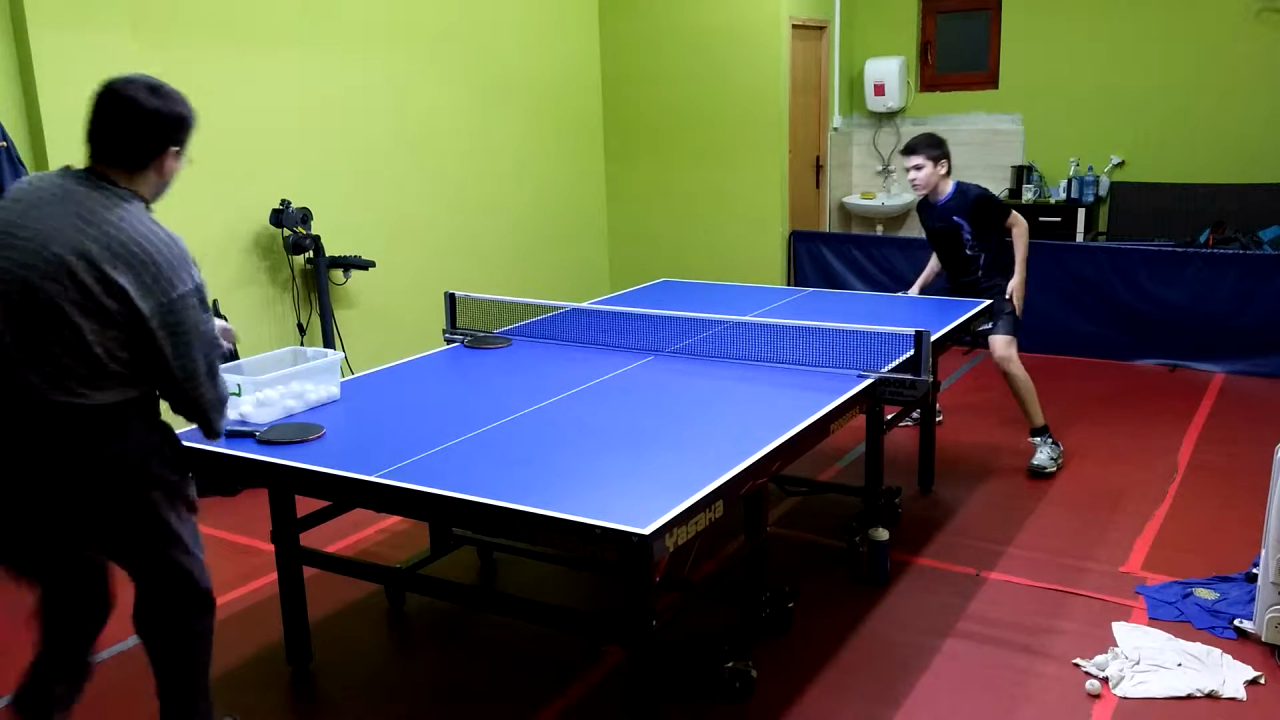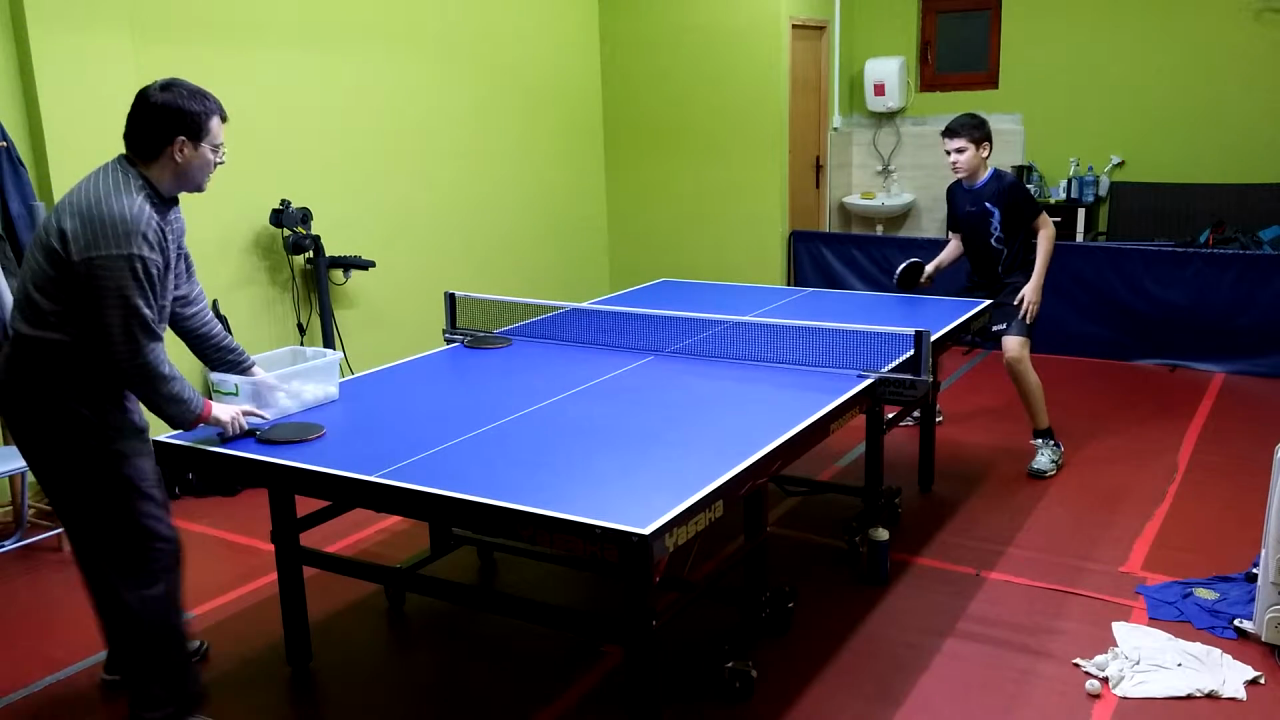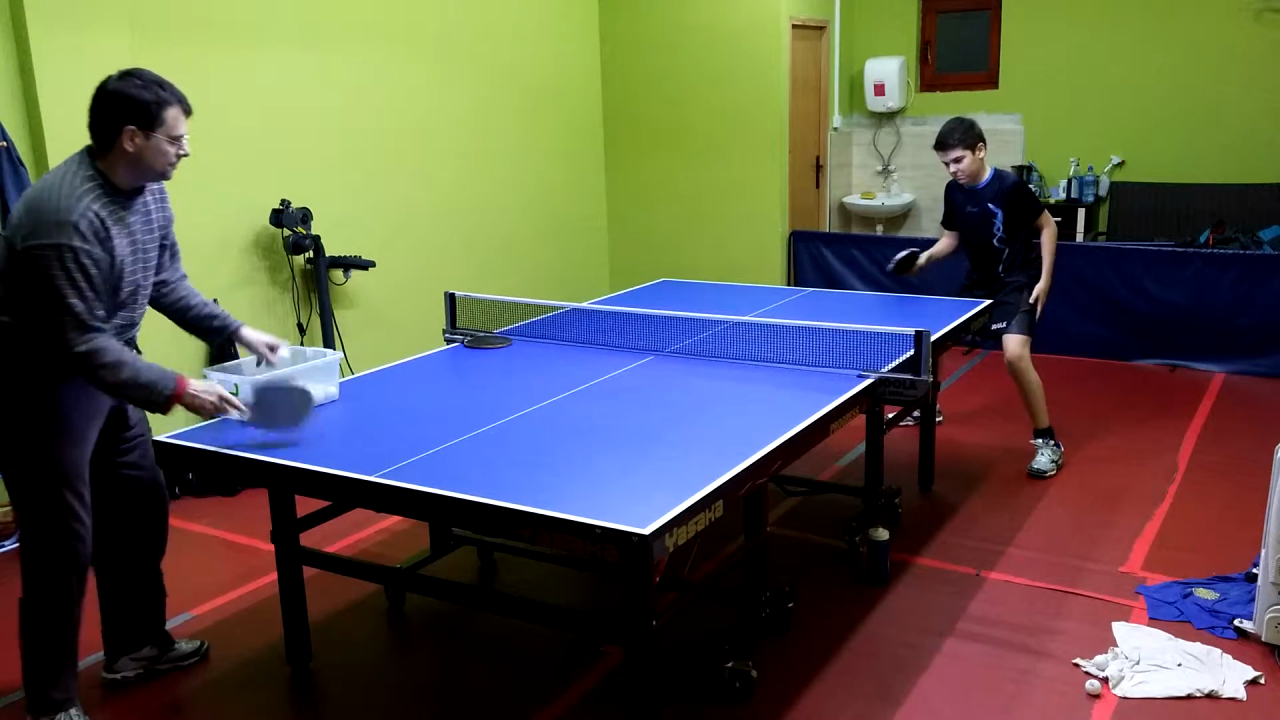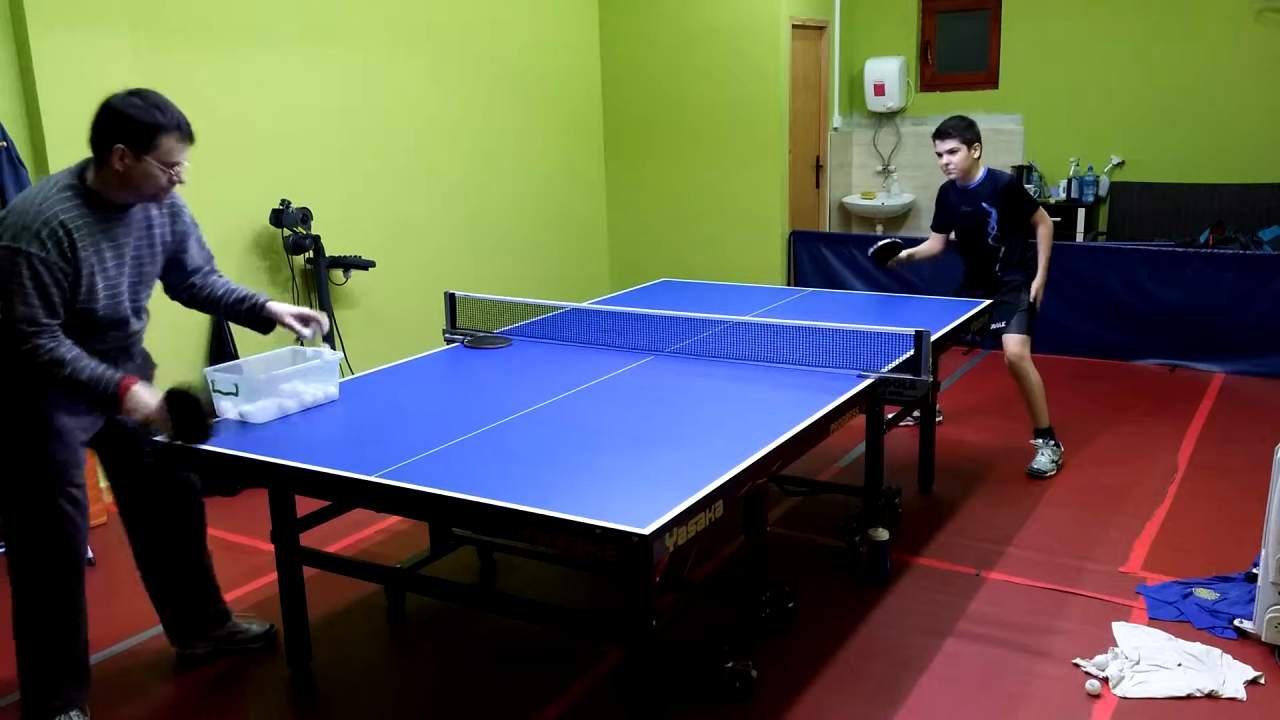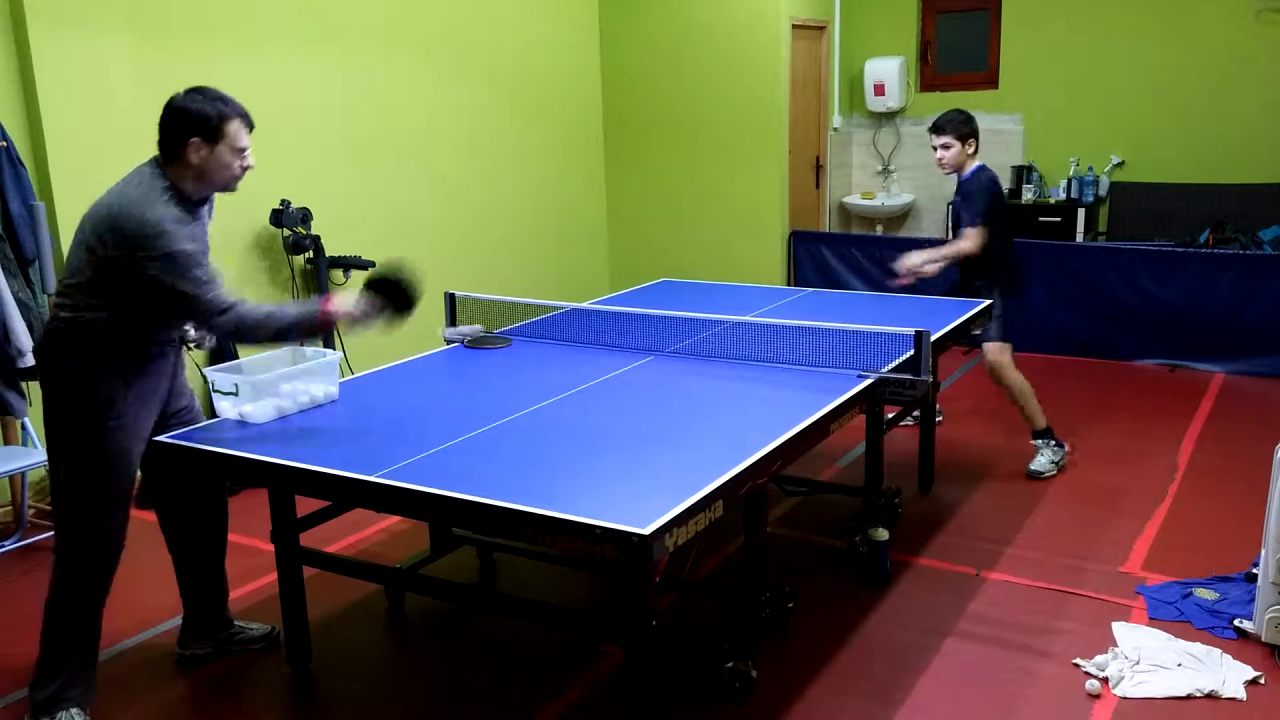
dt=0.4s
person 1, frame 1
right shoulder: (154, 252)
right elbow: (192, 372)
left wrist: (198, 327)
right wrist: (214, 418)
right hip: (110, 453)
left knee: (73, 601)
right knee: (177, 592)
person 1, frame 2
left shoulder: (146, 199)
right shoulder: (124, 223)
left elbow: (184, 299)
right elbow: (135, 352)
left wrist: (244, 366)
right wrist: (200, 412)
left hip: (77, 386)
right hip: (63, 395)
left knee: (123, 532)
right knee: (145, 547)
left ankle: (136, 653)
person 1, frame 3
left shoulder: (147, 193)
right shoulder: (67, 215)
left elbow: (166, 284)
right elbow: (80, 344)
left wrist: (235, 332)
right wrist: (177, 390)
left hip: (104, 374)
left knee: (141, 508)
right knee: (63, 544)
left ankle: (136, 643)
person 1, frame 4
left shoulder: (161, 206)
left elbow: (195, 278)
left wrist: (266, 310)
right wrist: (122, 393)
left hip: (123, 370)
left knee: (173, 500)
right knee: (53, 547)
left ankle: (198, 625)
person 1, frame 5
left shoulder: (194, 192)
right shoulder: (149, 220)
right elbow: (221, 317)
left wrist: (223, 309)
right wrist: (328, 312)
left hip: (156, 362)
right hip: (95, 377)
left knee: (200, 493)
right knee: (94, 537)
left ankle: (206, 625)
person 2, frame 1
left shoulder: (974, 197)
right shoulder: (925, 209)
left elbow: (1018, 224)
left wrist: (1019, 277)
right wrist: (918, 287)
left hip: (996, 286)
right hip: (959, 288)
left knee: (1004, 356)
left ankle: (1045, 440)
person 2, frame 2
left shoulder: (1008, 186)
right shoulder: (954, 192)
left elbow: (1046, 229)
left wrist: (1036, 282)
right wrist: (933, 266)
left hip: (1014, 285)
right hip: (977, 285)
left knee: (1015, 356)
left ankle: (1048, 442)
person 2, frame 3
left shoulder: (1010, 186)
right shoulder: (953, 191)
left elbow: (1047, 226)
right elbow: (951, 237)
left wrist: (1045, 279)
right wrist: (927, 256)
left hip: (1015, 283)
right hip: (976, 283)
left knee: (1015, 355)
left ankle: (1047, 442)
person 2, frame 4
left shoulder: (1004, 185)
right shoulder: (947, 193)
left elbow: (1043, 224)
right elbow: (938, 242)
left wrist: (1040, 275)
right wrist: (909, 254)
left hip: (1014, 281)
right hip: (974, 283)
left knee: (1015, 354)
left ankle: (1047, 441)
person 2, frame 5
left shoulder: (978, 183)
right shoulder: (967, 182)
left elbow: (971, 245)
left wrist: (923, 257)
right wrist: (934, 265)
left hip: (993, 283)
right hip: (972, 282)
left knee: (997, 362)
left ankle: (1048, 442)
